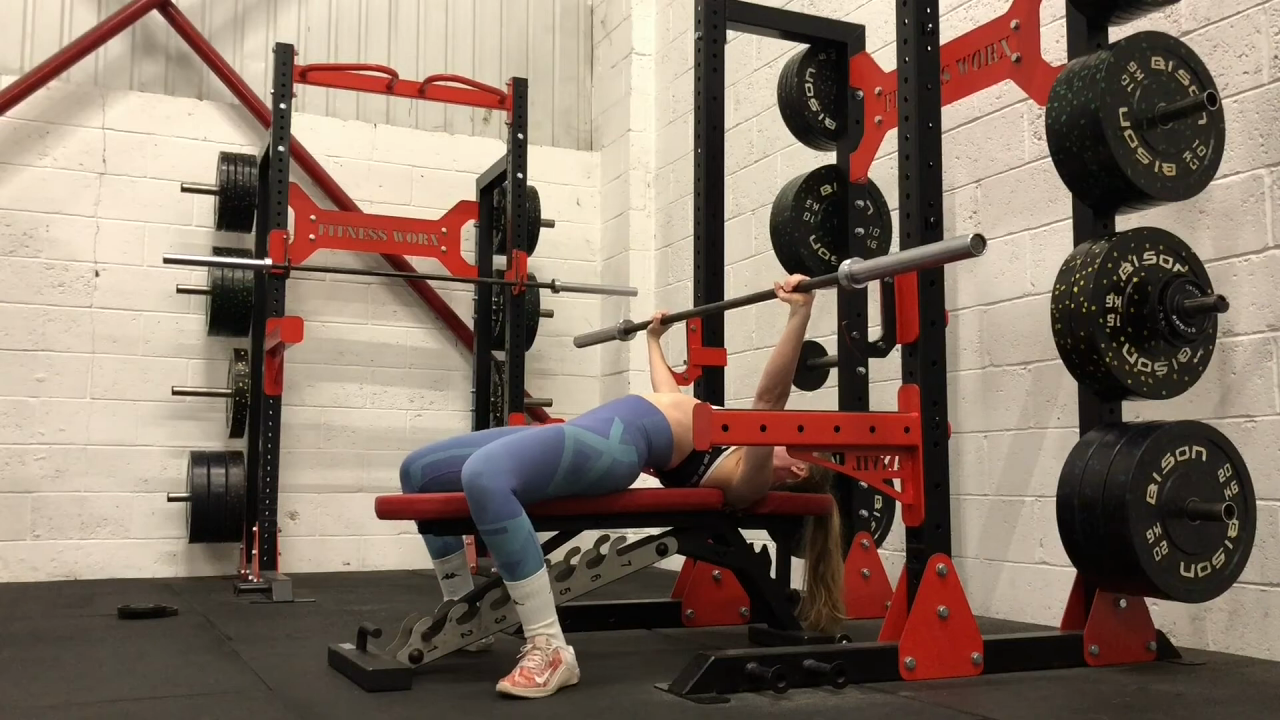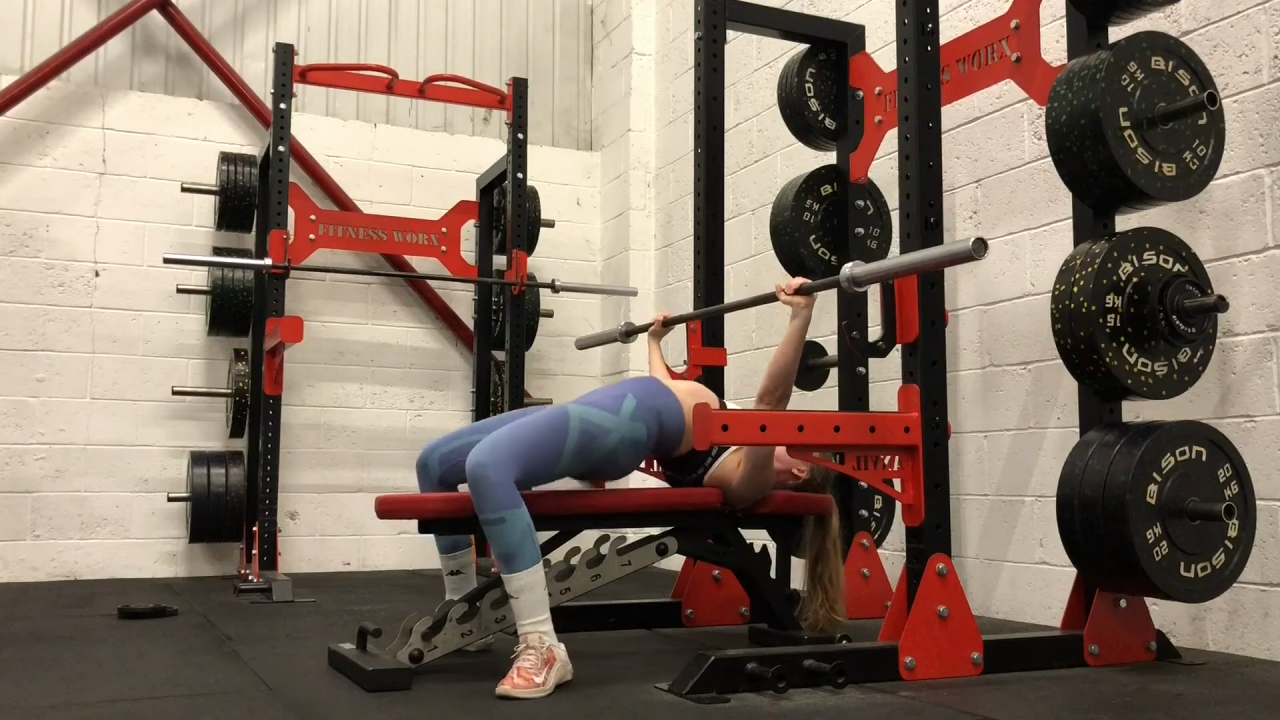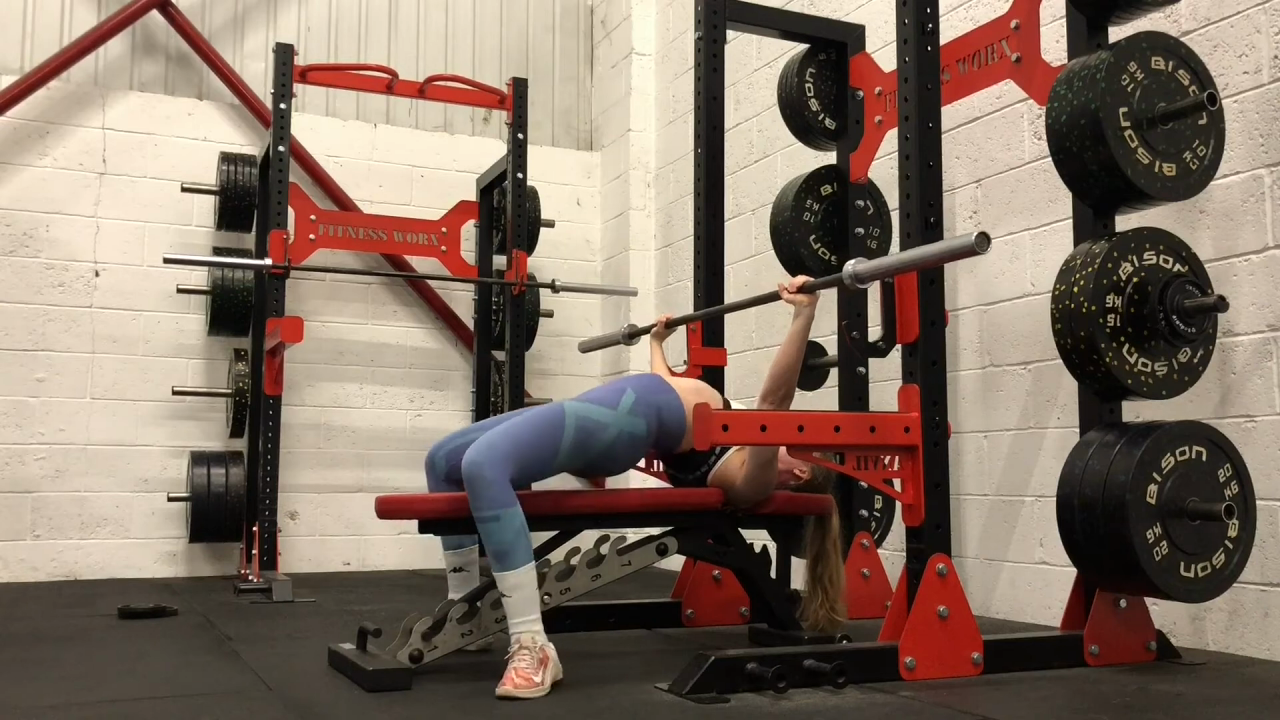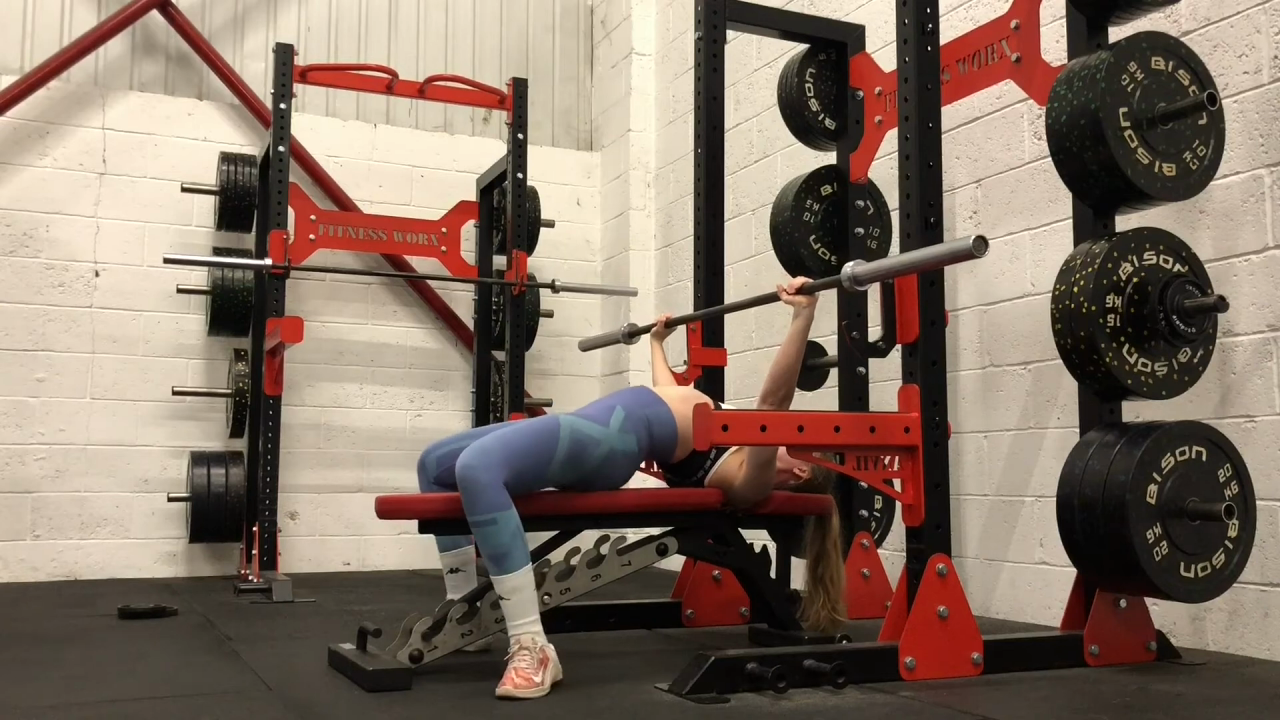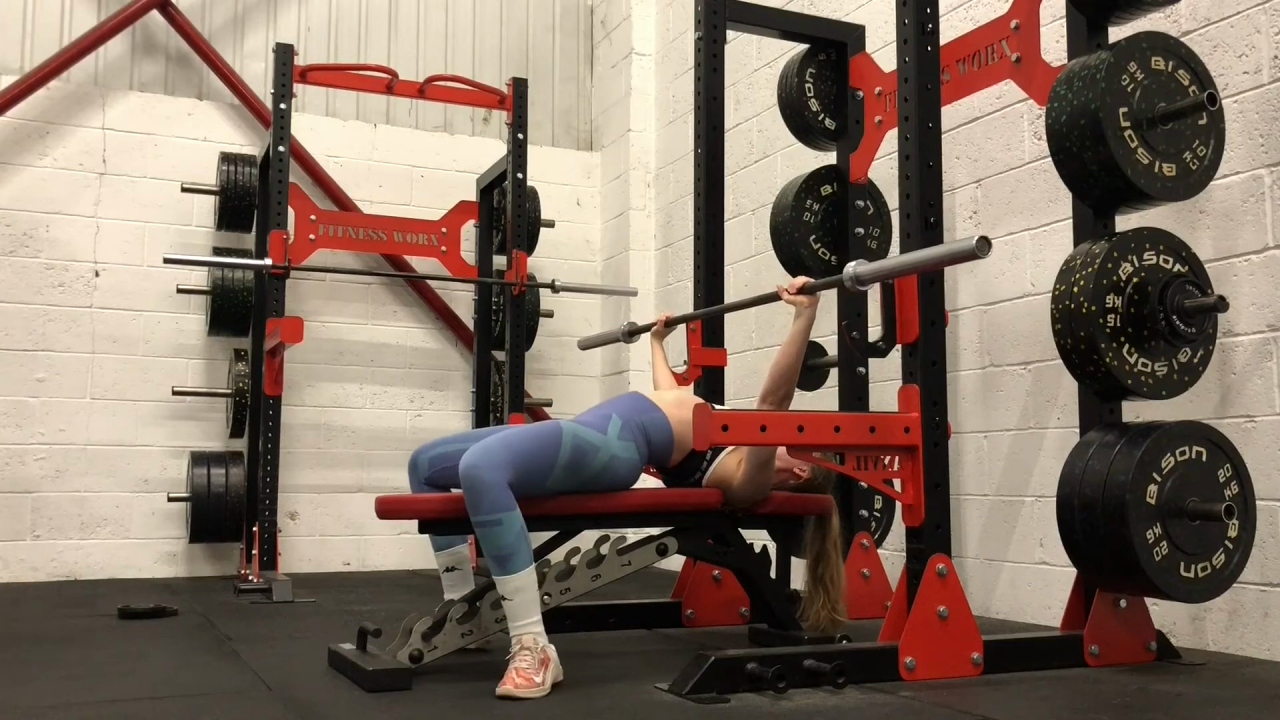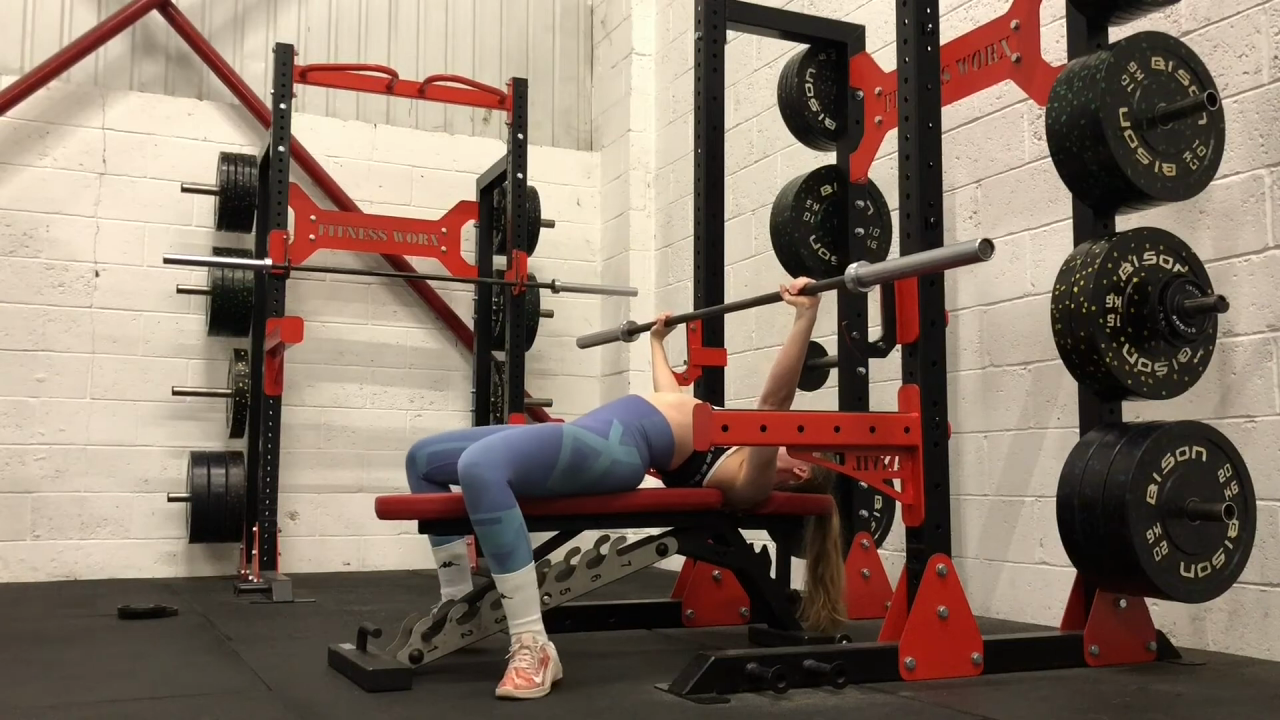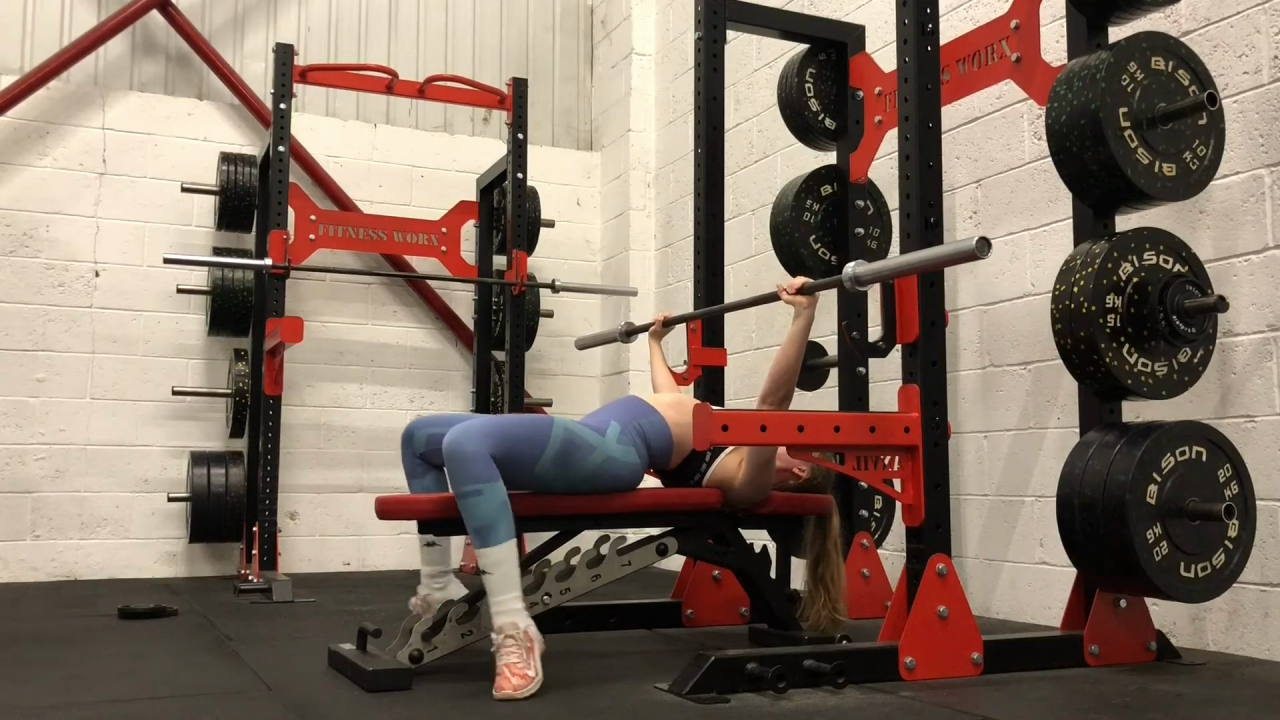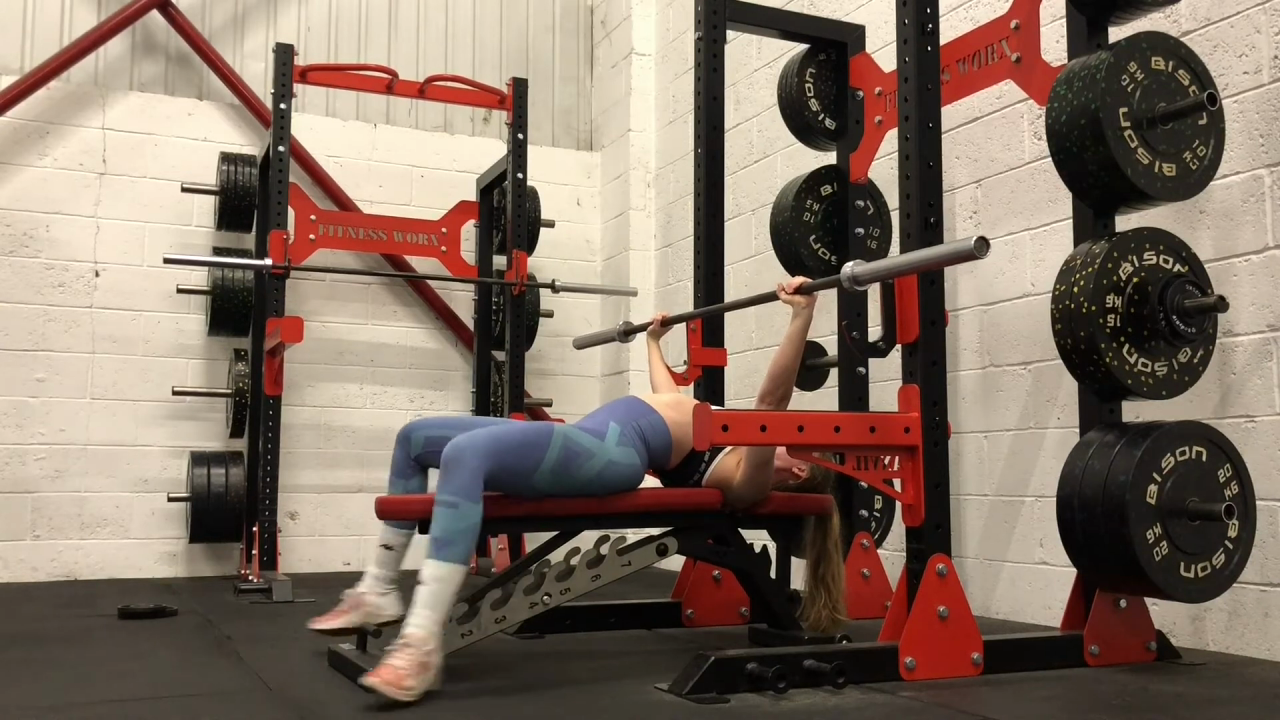
dt=0.2s
person 1, frame 1
left shoulder: (751, 479)
right shoulder: (723, 454)
left elbow: (769, 399)
right elbow: (668, 398)
left wrist: (799, 314)
right wrist: (654, 339)
left knee: (483, 476)
right knee: (418, 471)
left ankle: (550, 649)
person 1, frame 2
left shoulder: (751, 479)
right shoulder: (724, 454)
left elbow: (771, 400)
right elbow: (666, 388)
left wrist: (800, 316)
right wrist: (654, 341)
left knee: (488, 467)
right knee: (435, 464)
left ankle: (542, 647)
person 1, frame 3
left shoulder: (754, 480)
right shoulder: (723, 454)
left elbow: (774, 399)
right elbow: (666, 386)
left wrist: (803, 315)
right wrist: (656, 342)
left knee: (482, 465)
right knee: (443, 462)
left ankle: (532, 649)
person 1, frame 4
left shoulder: (752, 480)
right shoulder: (723, 454)
left elbow: (774, 400)
right elbow: (667, 396)
left wrist: (802, 316)
right wrist: (657, 343)
left knee: (477, 468)
right knee: (435, 465)
left ankle: (532, 649)
person 1, frame 5
left shoulder: (751, 479)
right shoulder: (722, 453)
left elbow: (774, 400)
right elbow: (668, 398)
left wrist: (804, 316)
right wrist: (657, 342)
left knee: (481, 468)
right knee: (426, 465)
left ankle: (533, 648)
person 1, frame 6
left shoulder: (752, 481)
right shoulder: (725, 452)
left elbow: (775, 401)
right elbow: (668, 398)
left wrist: (805, 316)
right wrist: (657, 341)
left knee: (481, 466)
right knee: (424, 459)
left ankle: (533, 647)
right ankle: (459, 605)
person 1, frame 7
left shoulder: (750, 481)
right shoulder: (724, 449)
left elbow: (773, 399)
right elbow: (667, 397)
left wrist: (803, 315)
right wrist: (656, 341)
left knee: (466, 442)
right knee: (420, 437)
left ankle: (516, 632)
right ankle: (439, 588)
person 1, frame 8
left shoulder: (751, 481)
right shoulder: (718, 445)
left elbow: (772, 398)
right elbow: (664, 395)
left wrist: (800, 317)
right wrist: (652, 341)
left knee: (464, 454)
right knee: (417, 438)
left ankle: (422, 642)
right ankle: (378, 593)
